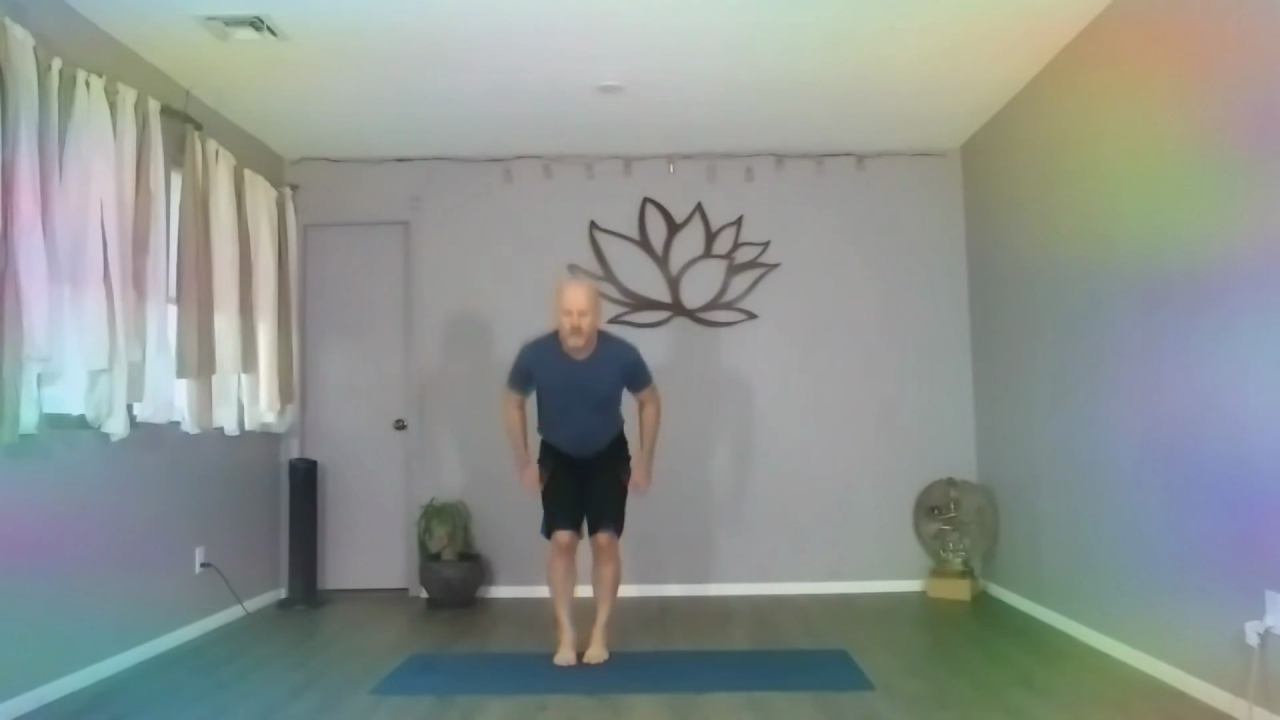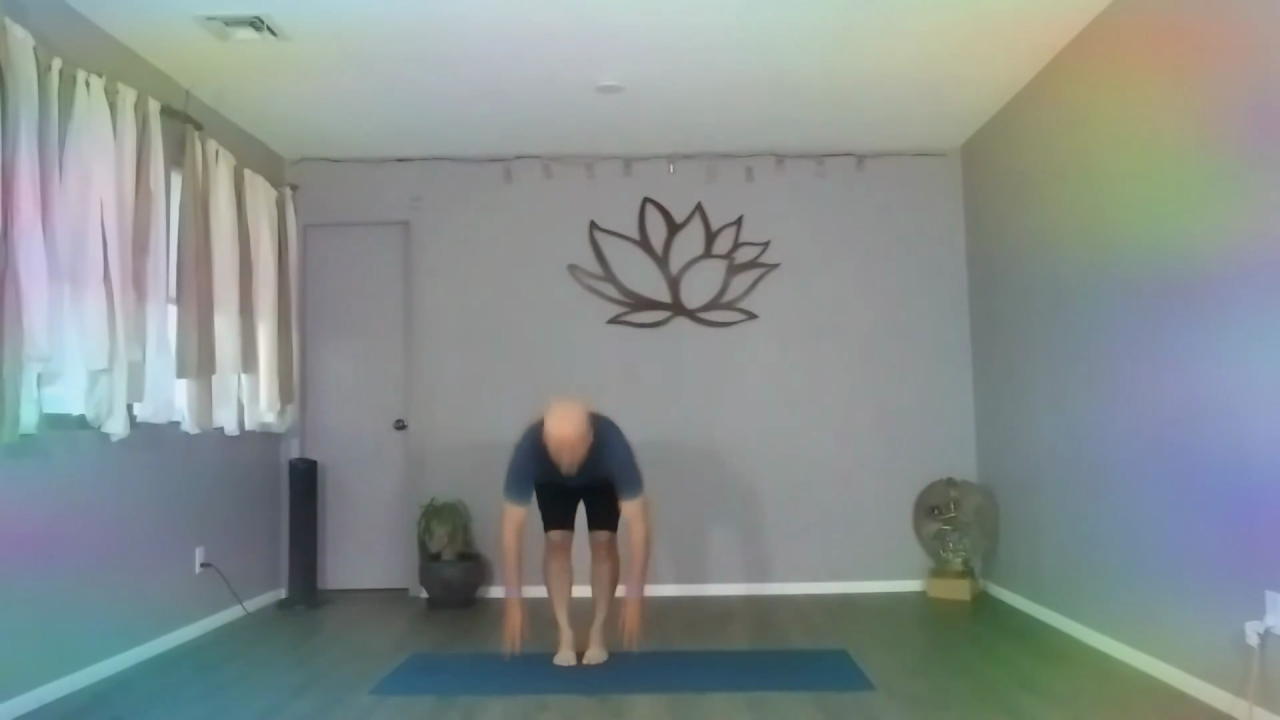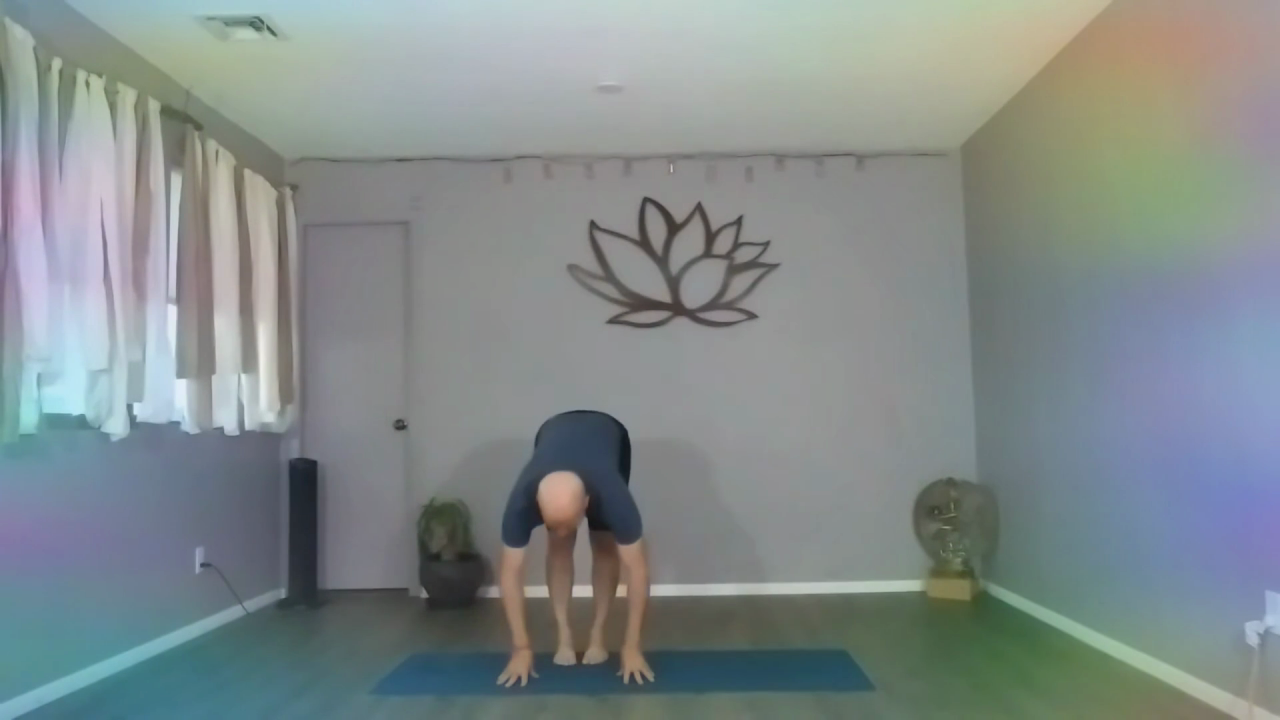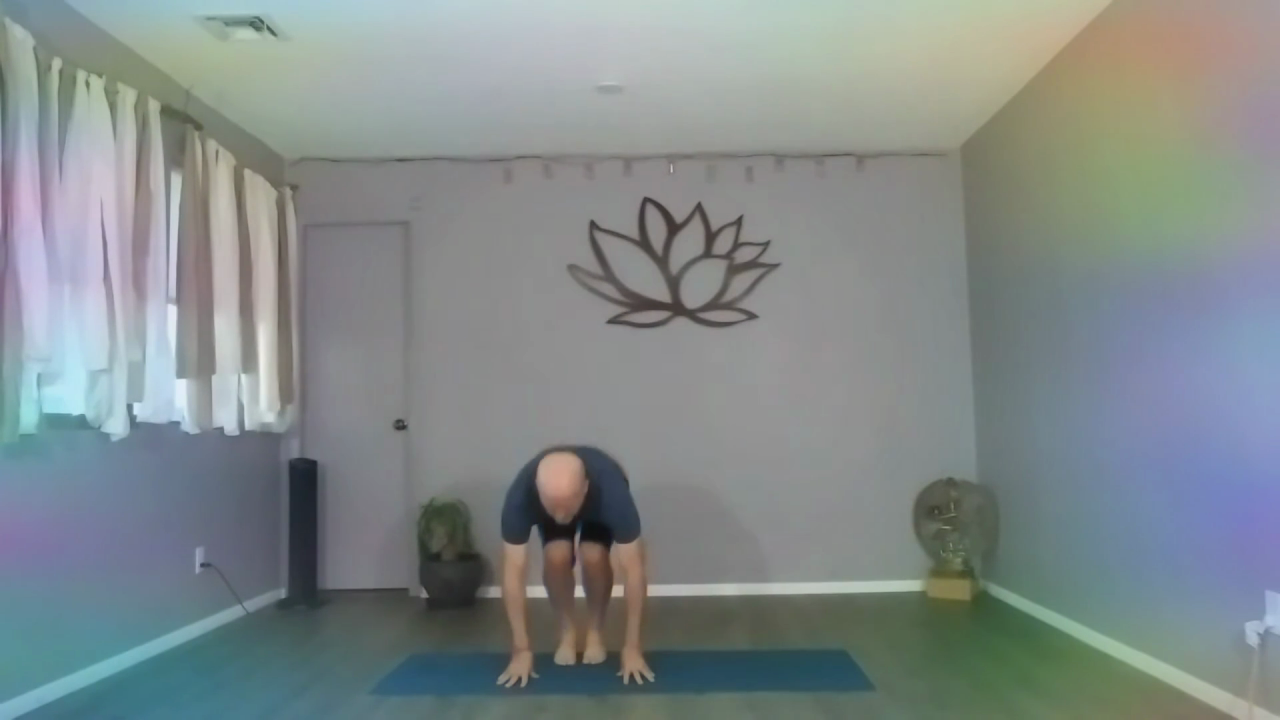
dt=0.5s
person 1, frame 1
left shoulder: (622, 355)
right shoulder: (534, 355)
left elbow: (649, 403)
right elbow: (513, 403)
left wrist: (644, 462)
right wrist: (523, 462)
left hip: (608, 457)
right hip: (557, 459)
left knee: (605, 541)
right knee: (562, 541)
left ankle: (599, 634)
right ankle: (565, 635)
person 1, frame 2
left shoulder: (613, 447)
right shoulder: (529, 450)
left elbow: (638, 524)
right elbow: (512, 527)
left wrist: (634, 598)
right wrist: (513, 602)
left knee: (603, 542)
right knee: (557, 542)
left ankle: (597, 633)
right ankle: (565, 635)
person 1, frame 3
left shoulder: (612, 496)
right shoulder: (523, 501)
left elbow: (637, 569)
right elbow: (511, 573)
left wrist: (632, 647)
right wrist: (521, 648)
left knee: (604, 544)
right knee: (558, 545)
left ankle: (597, 634)
right ankle: (564, 635)
person 1, frame 4
left shoulder: (611, 490)
right shoulder: (520, 495)
left elbow: (634, 569)
right elbow: (514, 573)
left wrist: (631, 648)
right wrist: (521, 650)
left knee: (593, 556)
right knee: (556, 557)
left ankle: (595, 631)
right ankle: (567, 631)
